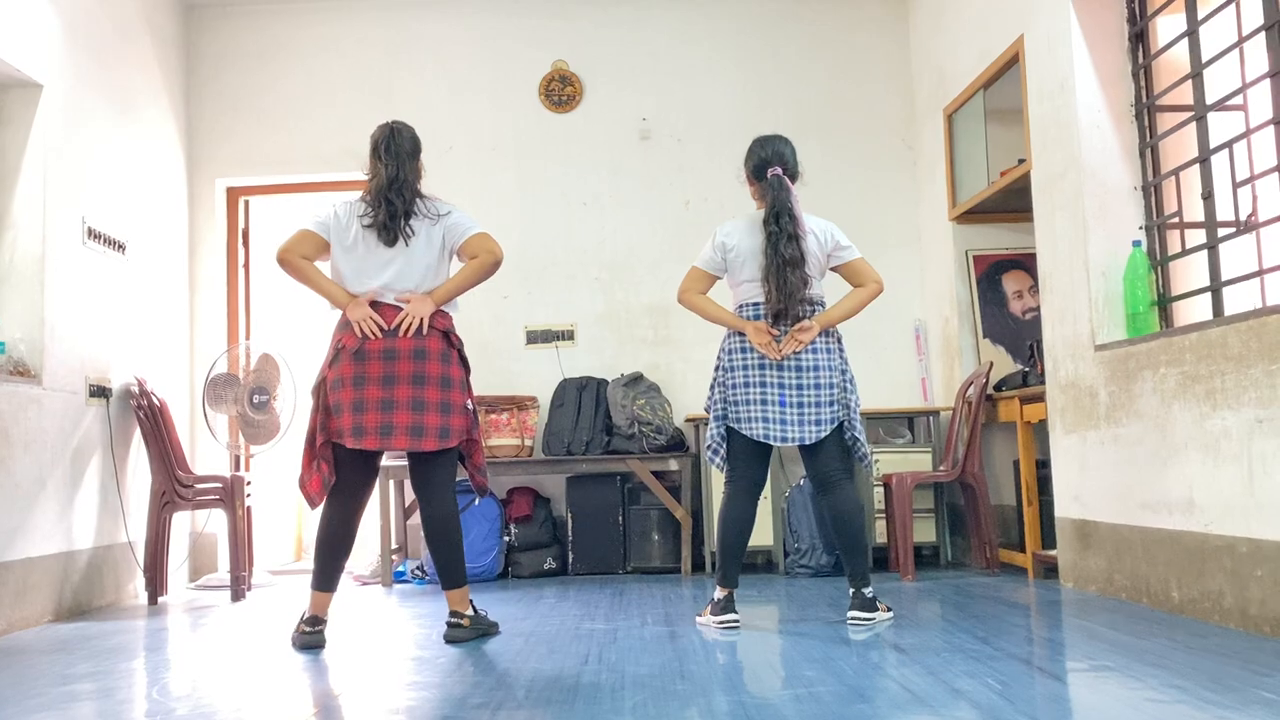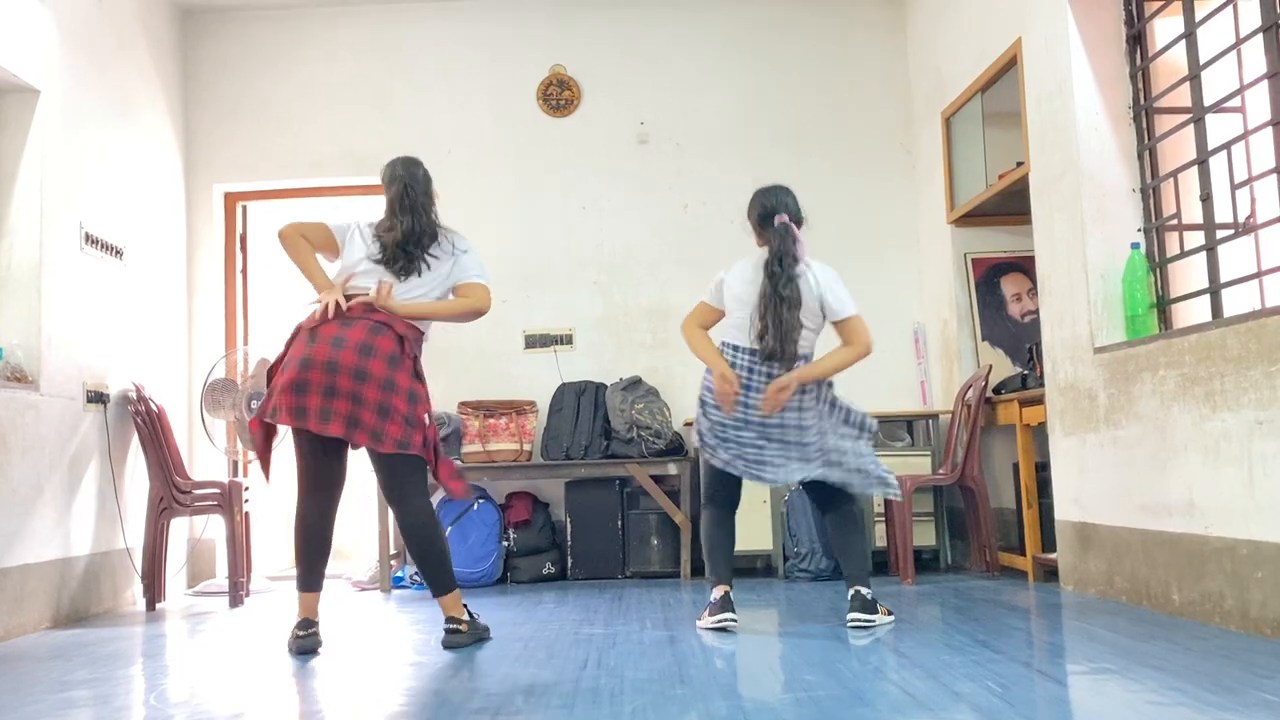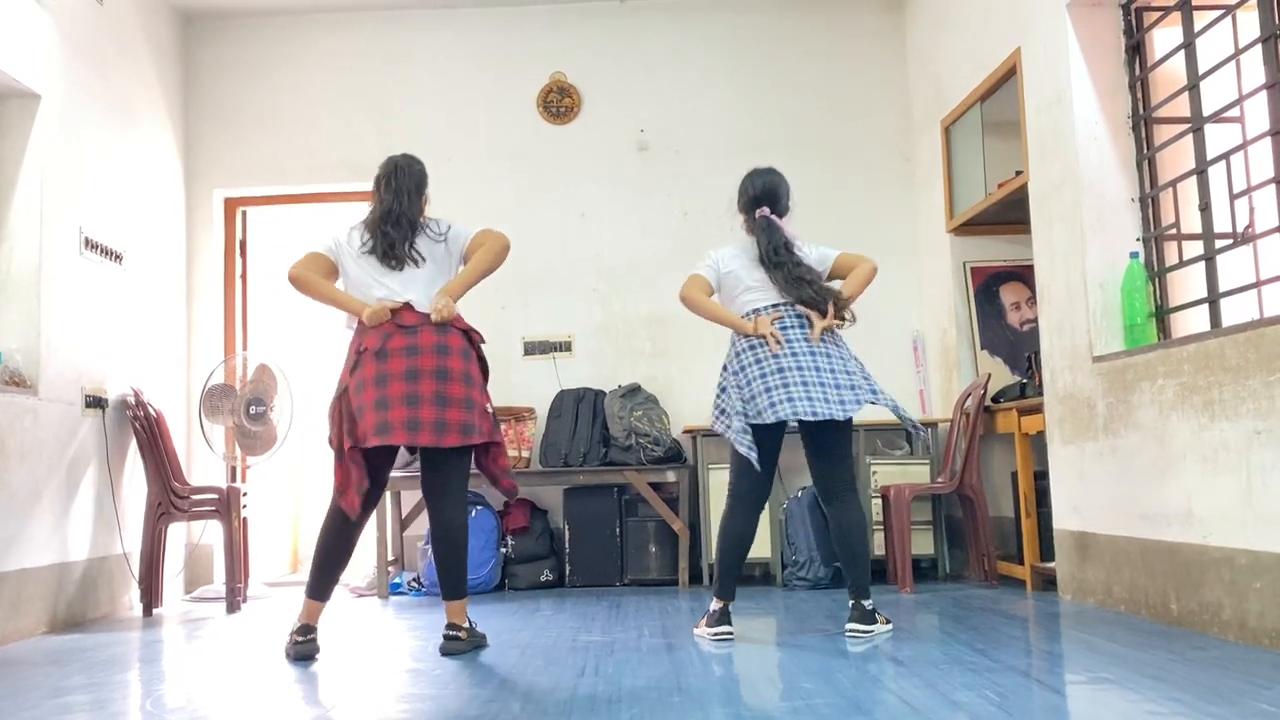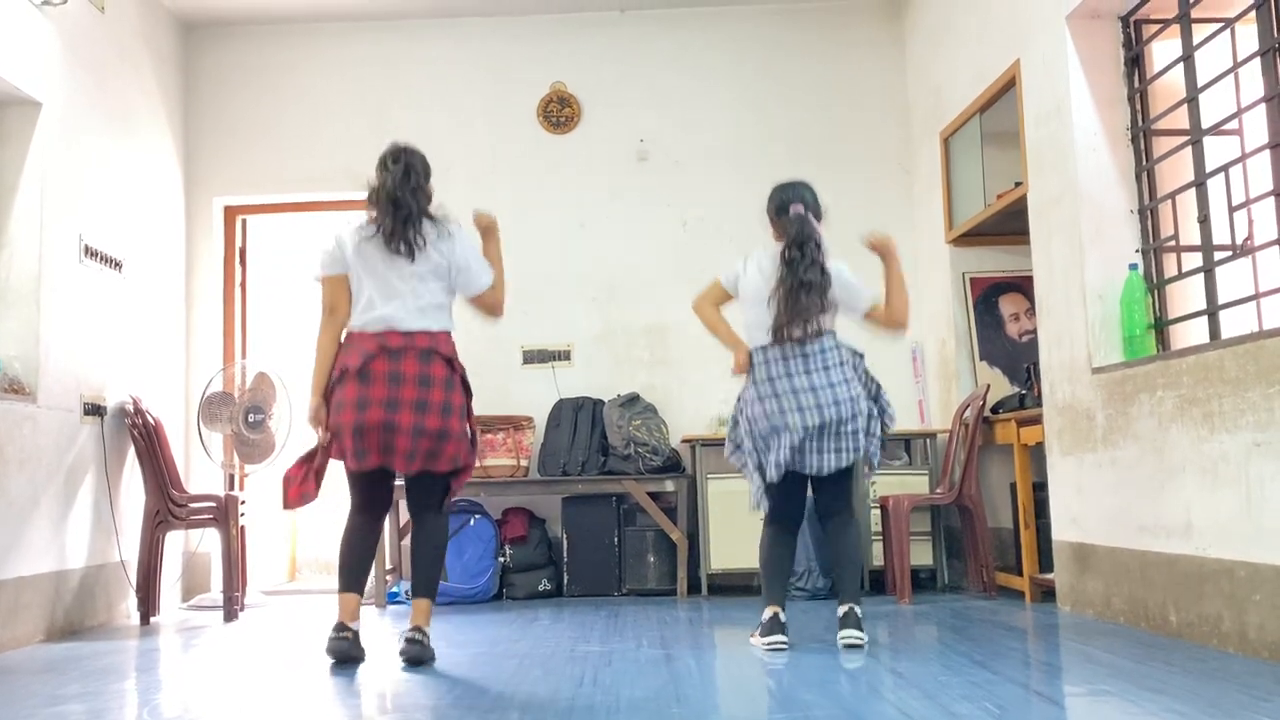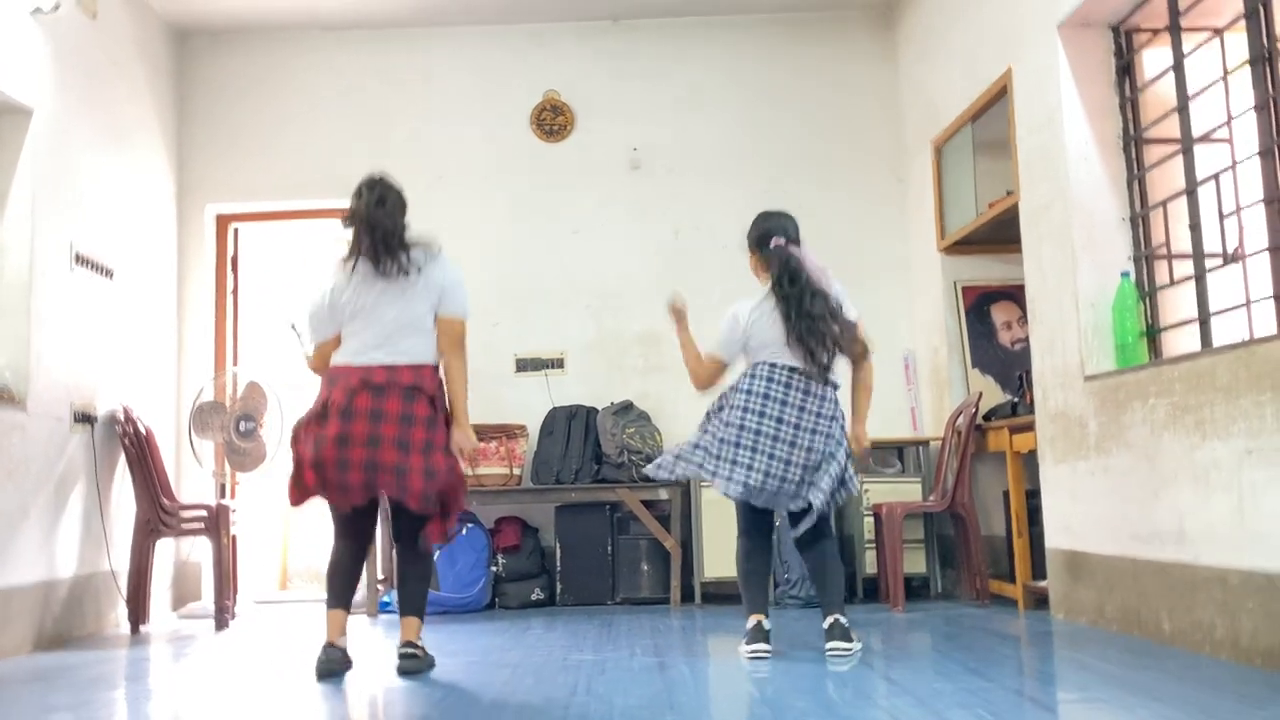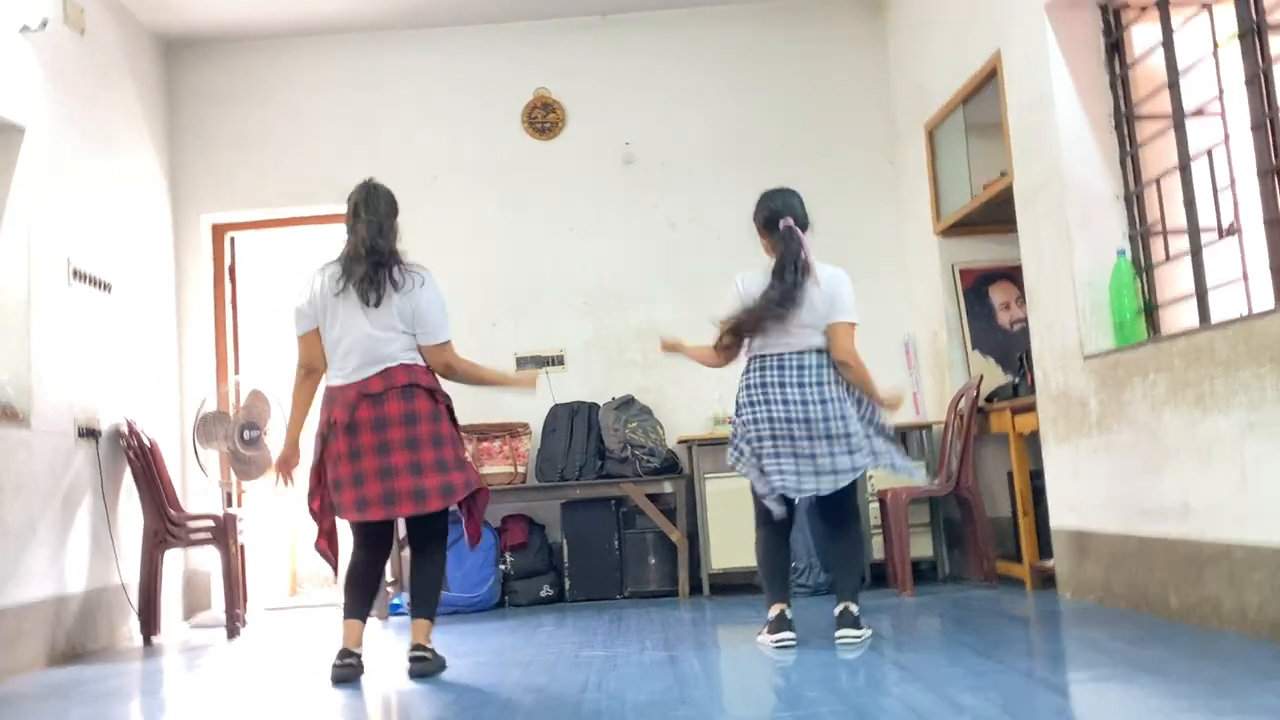
dt=0.7s
person 1, frame 1
left shoulder: (343, 216)
right shoulder: (442, 216)
left elbow: (289, 255)
right elbow: (490, 255)
left wrist: (345, 300)
right wrist: (435, 298)
left hip: (360, 356)
right hip: (426, 355)
left knee: (346, 490)
right knee: (436, 490)
left ankle: (314, 618)
right ankle: (460, 611)
person 1, frame 2
left shoulder: (360, 234)
right shoulder: (455, 250)
left elbow: (291, 233)
right elbow: (477, 304)
left wrist: (325, 286)
right wrist: (403, 308)
left hip: (318, 351)
right hip: (384, 358)
left knee: (316, 493)
right knee: (409, 496)
left ankle: (306, 621)
right ankle: (458, 617)
person 1, frame 3
left shoulder: (350, 242)
right shoulder: (444, 236)
left elbow: (298, 273)
right elbow: (497, 243)
left wrist: (359, 308)
right wrist: (450, 295)
left hip: (378, 362)
right hip: (441, 358)
left knee: (354, 498)
right knee: (447, 498)
left ankle: (305, 627)
right ankle: (458, 624)
person 1, frame 4
left shoulder: (347, 241)
right shoulder: (448, 237)
left elbow: (332, 320)
right elbow: (492, 304)
left wrist: (319, 394)
right wrist: (491, 238)
left hip: (362, 372)
right hip: (428, 374)
left knee: (367, 505)
right knee: (428, 507)
left ankle: (347, 624)
right ankle: (418, 627)
person 1, frame 5
left shoulder: (340, 277)
right shoulder: (435, 264)
left elbow: (322, 362)
right elbow: (452, 348)
right wrist: (461, 421)
left hip: (350, 407)
right hip: (411, 406)
left knee: (352, 536)
right knee: (413, 535)
left ankle: (334, 642)
right ankle: (410, 642)
person 1, frame 6
left shoulder: (321, 283)
right shoulder: (416, 282)
left elbow: (310, 368)
right elbow: (441, 361)
left wrist: (291, 439)
right wrist: (506, 378)
left hip: (348, 419)
right hip: (411, 409)
left knee: (370, 544)
right knee: (428, 536)
left ankle: (350, 648)
right ankle: (422, 645)
person 2, frame 1
left shoulder: (730, 234)
right shoulder: (821, 231)
left elbow: (688, 293)
right elbow: (871, 283)
left wrist: (745, 327)
right wrist: (817, 324)
left hip: (748, 364)
right hip: (815, 362)
left knee: (743, 484)
right knee: (835, 480)
left ankle: (724, 597)
right ankle: (862, 594)
person 2, frame 2
left shoulder: (736, 274)
right shoulder: (820, 277)
left elbow: (692, 328)
right elbow: (859, 346)
left wrist: (718, 368)
right wrist: (799, 378)
left hip: (731, 399)
right hip: (792, 403)
left knee: (718, 501)
right knee: (838, 497)
left ankle: (720, 598)
right ankle: (860, 596)
person 2, frame 3
left shoulder: (723, 258)
right shoulder: (803, 253)
left elbow: (690, 293)
right elbow: (865, 266)
left wrist: (744, 325)
right wrist: (833, 310)
left hip: (759, 363)
right hip: (820, 362)
left knee: (746, 496)
right knee: (839, 491)
left ankle: (720, 610)
right ankle: (861, 607)
person 2, frame 4
left shoulder: (752, 263)
right shoulder: (834, 273)
left elbow: (703, 304)
right elbow: (896, 320)
left wrist: (738, 345)
right wrist: (890, 257)
left hip: (770, 396)
right hip: (830, 391)
left knee: (782, 514)
right knee: (837, 512)
left ankle: (773, 617)
right ankle: (849, 612)
person 2, frame 5
left shoulder: (745, 314)
right shoulder: (827, 295)
left elbow: (703, 379)
right elbow: (861, 359)
left wrist: (683, 327)
right wrist: (858, 424)
left hip: (754, 419)
right hip: (814, 422)
left knee: (754, 533)
right knee: (814, 532)
left ankle: (757, 624)
right ankle: (835, 621)
person 2, frame 6
left shoulder: (748, 285)
right shoulder: (833, 280)
left elbow: (722, 354)
right elbow: (845, 355)
left wrist: (681, 348)
right wrist: (879, 397)
left hip: (765, 407)
right hip: (826, 403)
left knee: (773, 522)
right knee: (841, 517)
left ankle: (779, 614)
right ankle: (847, 610)
